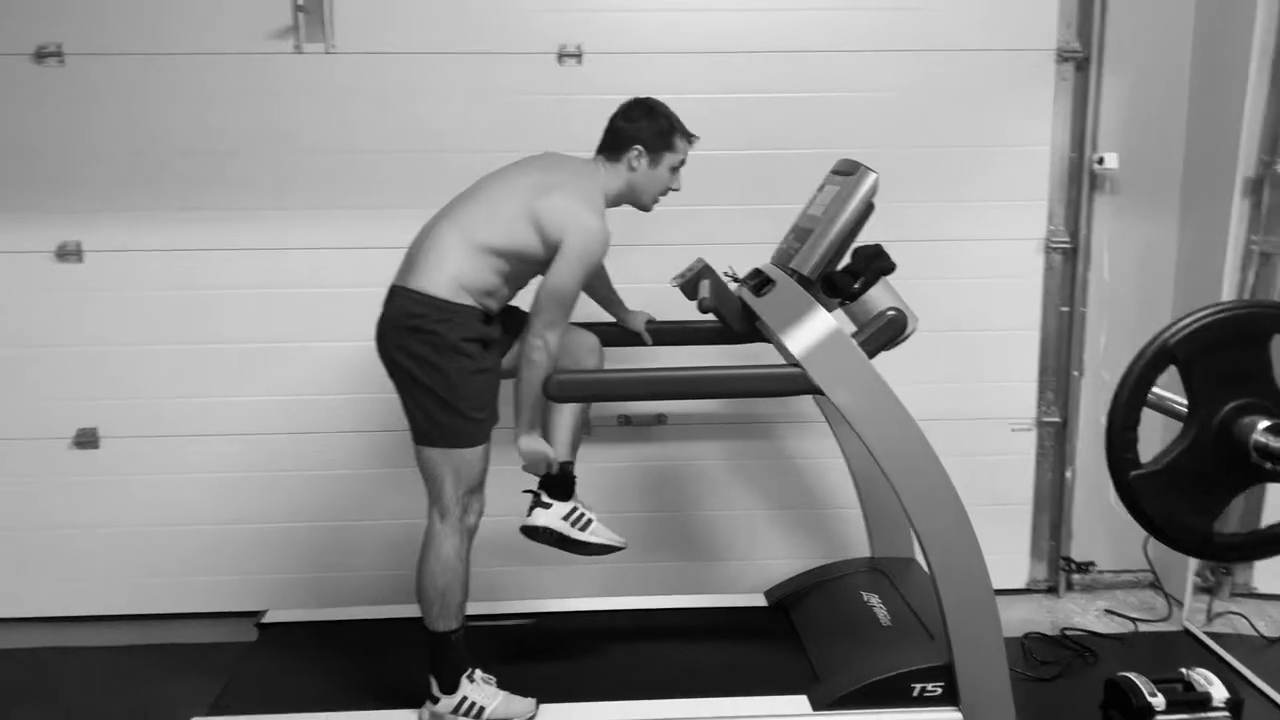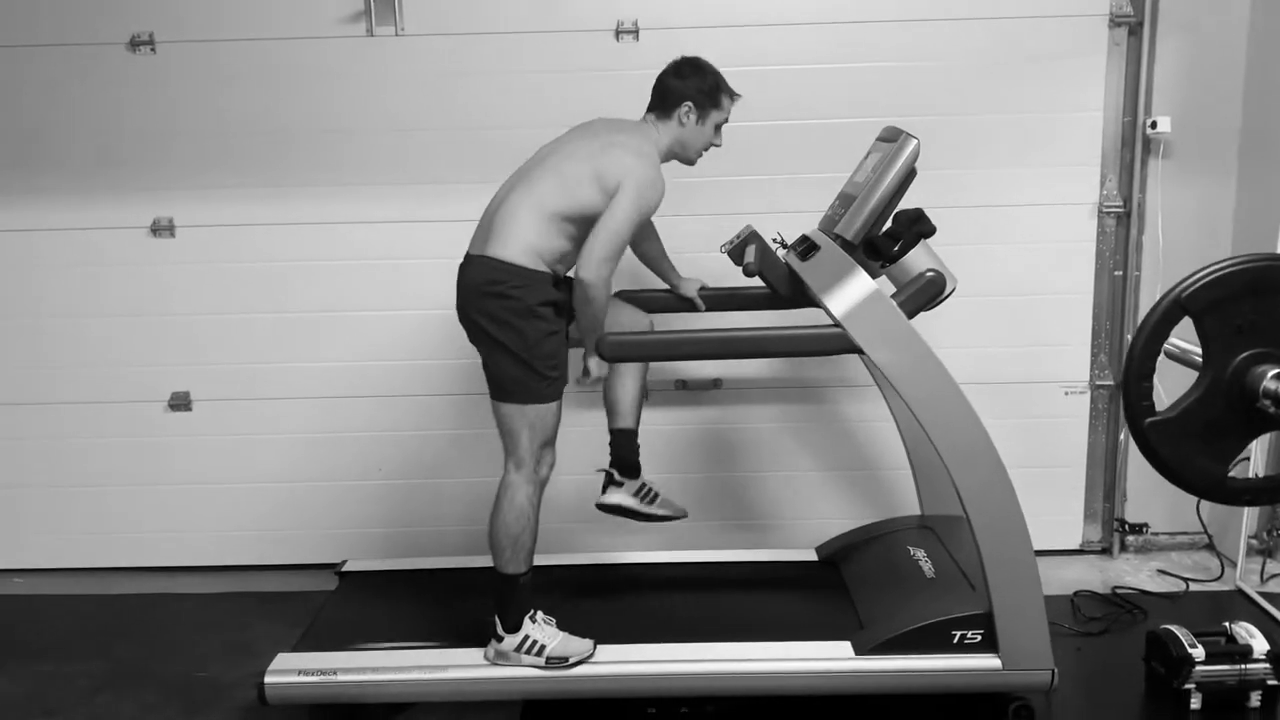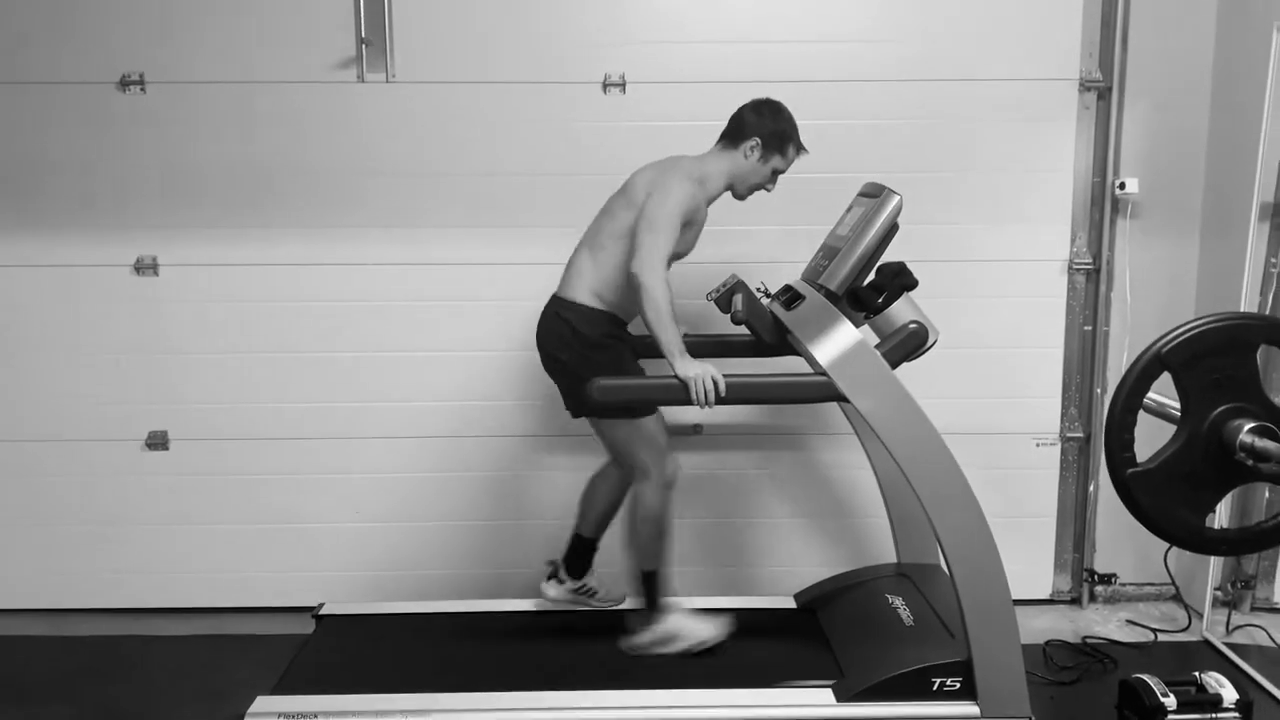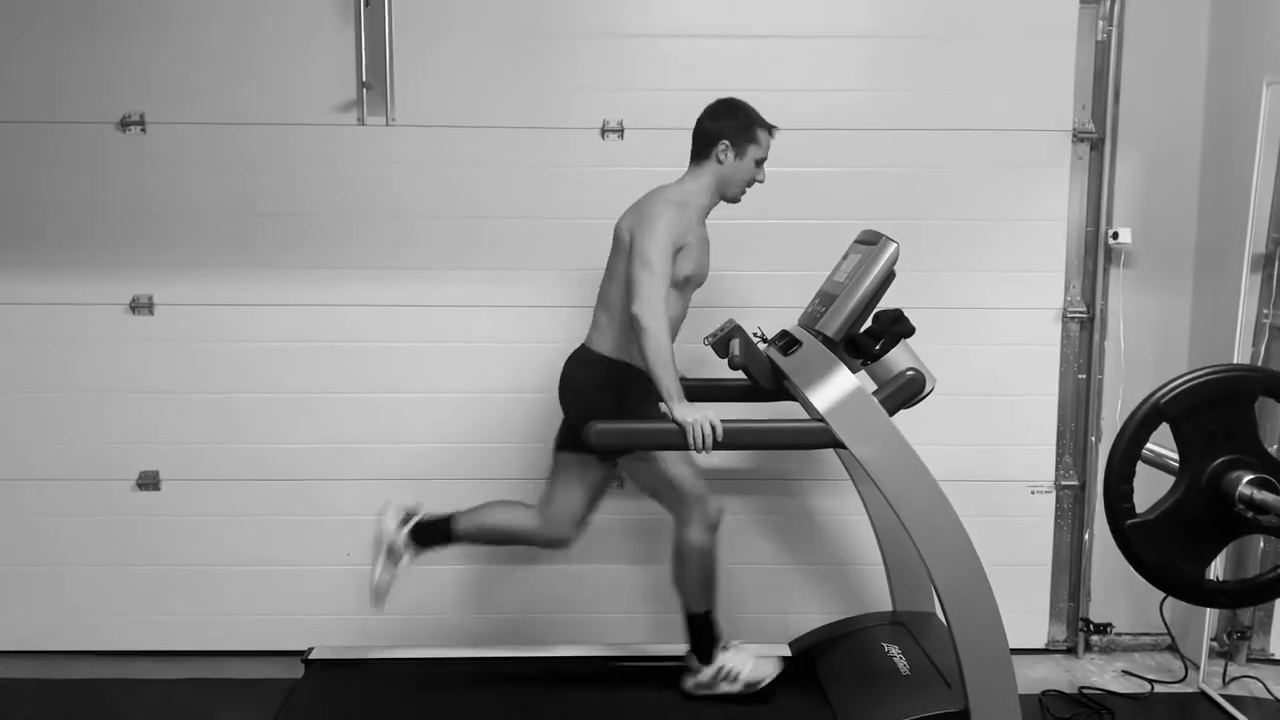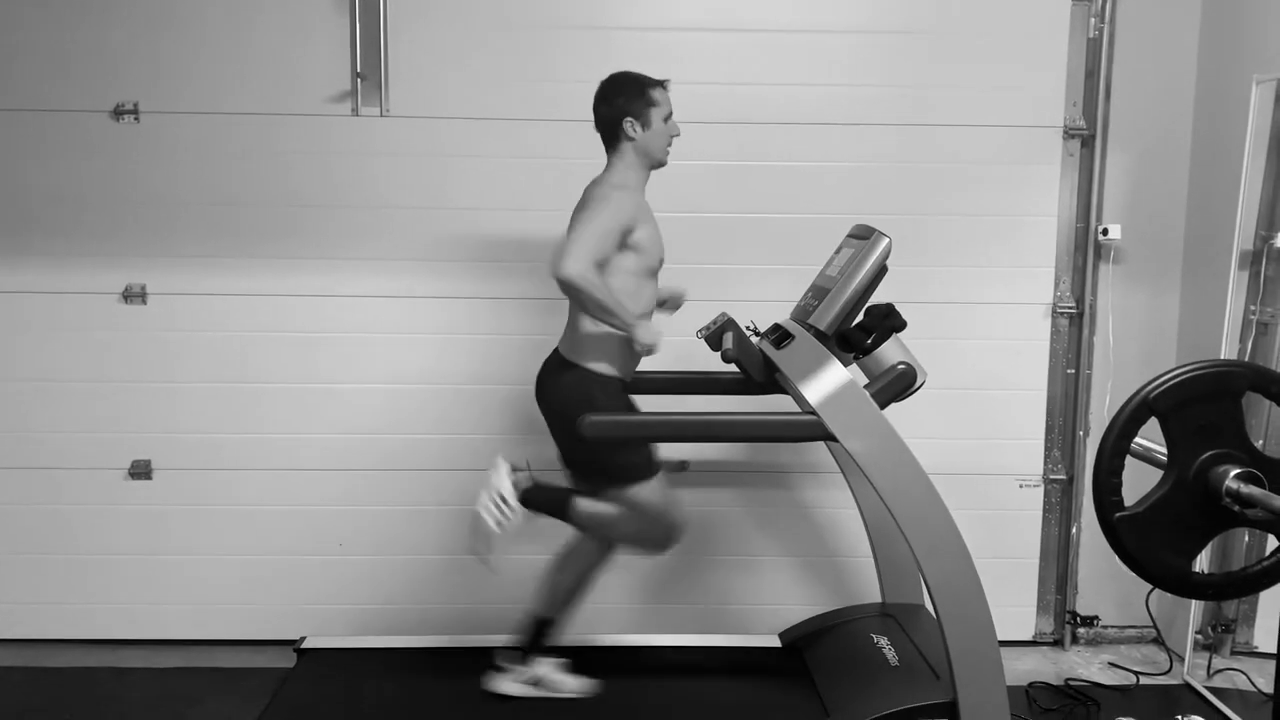
dt=1s
person 1, frame 1
left shoulder: (565, 175)
right shoulder: (587, 219)
right elbow: (540, 335)
left wrist: (624, 315)
right wrist: (527, 431)
left hip: (445, 311)
right hip: (432, 325)
left knee: (583, 349)
right knee: (459, 513)
left ankle: (555, 501)
person 1, frame 2
left shoulder: (615, 137)
right shoulder: (644, 172)
right elbow: (592, 272)
left wrist: (676, 281)
right wrist: (595, 352)
left hip: (504, 275)
right hip: (508, 291)
left knee: (635, 325)
right knee: (531, 464)
left ankle: (624, 478)
right ankle: (513, 630)
person 1, frame 3
left shoulder: (690, 183)
right shoulder: (681, 183)
right elbow: (646, 269)
left wrist: (674, 344)
right wrist: (680, 360)
left hip: (587, 328)
right hip: (580, 329)
left knee: (631, 462)
right knee: (658, 470)
left ankle: (570, 575)
right ankle: (651, 617)
person 1, frame 4
left shoulder: (686, 215)
right shoulder: (667, 211)
right elbow: (645, 308)
right wrist: (677, 403)
left hip: (609, 380)
right hip: (607, 381)
left knee: (557, 525)
right knee: (699, 509)
left ankle: (417, 532)
right ankle: (707, 658)
person 1, frame 5
left shoulder: (609, 194)
right shoulder: (616, 199)
left elbow: (598, 281)
right elbow: (567, 268)
left wrist: (646, 301)
right wrist: (630, 324)
left hip: (596, 385)
right hip: (584, 388)
left knee: (602, 533)
right knee: (660, 527)
left ankle: (525, 660)
right ankle: (524, 492)
